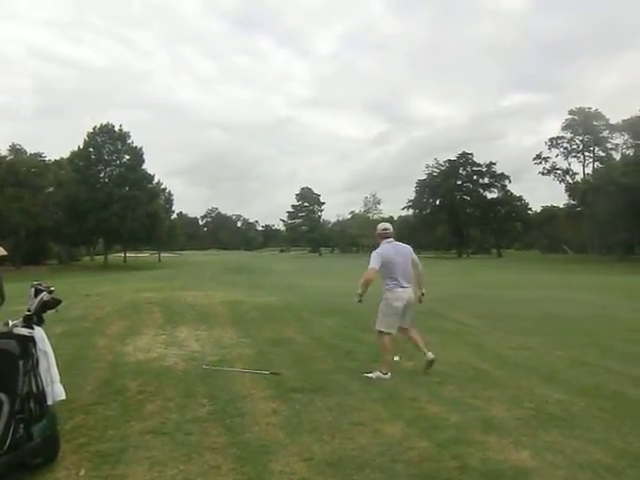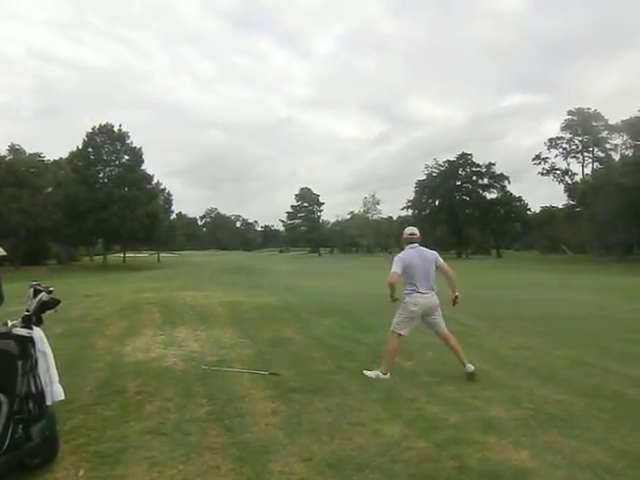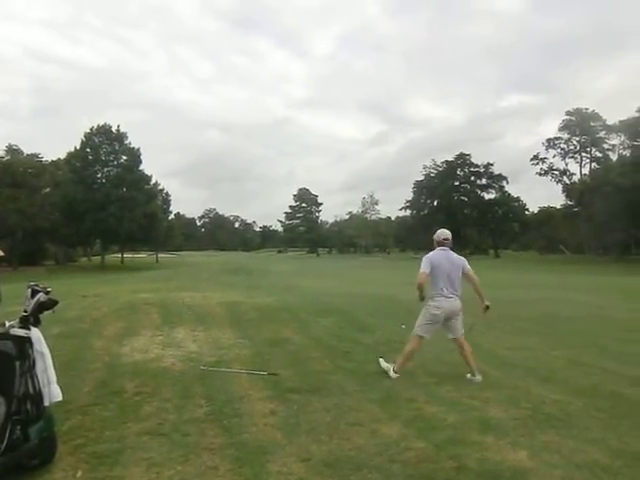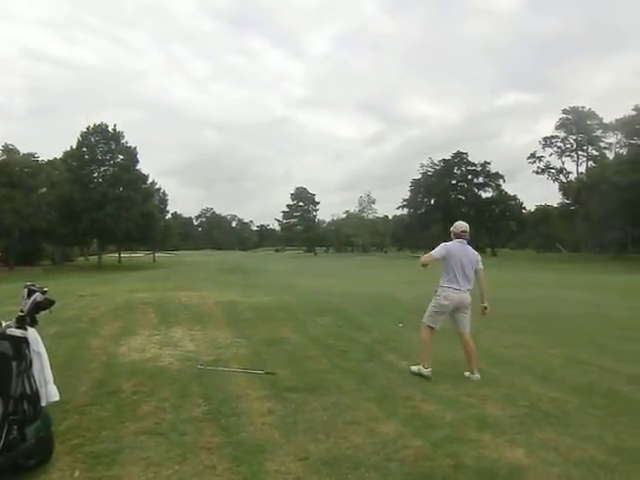
dt=0.2s
person 1, frame 1
left shoulder: (379, 253)
right shoulder: (406, 248)
left elbow: (368, 277)
right elbow: (418, 268)
left wrist: (360, 293)
right wrist: (421, 289)
left hip: (393, 295)
right hip: (408, 293)
left knee: (384, 333)
right knee: (404, 328)
left ankle: (384, 371)
right ankle: (427, 354)
person 1, frame 2
left shoulder: (401, 257)
right shoulder: (431, 254)
left elbow: (392, 281)
right elbow: (449, 272)
left wrist: (392, 294)
right wrist: (455, 292)
left hip: (413, 301)
right hip: (431, 299)
left knee: (395, 334)
right knee: (444, 333)
left ankle: (383, 372)
right ankle: (468, 366)
person 1, frame 3
left shoulder: (430, 257)
right shoulder: (460, 259)
left elbow: (420, 281)
right elbow: (474, 280)
left wrist: (420, 293)
right wrist: (484, 300)
left hip: (436, 304)
right hip: (454, 304)
left knee: (416, 337)
right knee: (459, 339)
left ankle: (394, 369)
right ankle: (475, 373)
person 1, frame 4
left shoulder: (447, 247)
right shoulder: (474, 254)
left elbow: (425, 261)
right elbow: (481, 279)
left wrist: (423, 260)
right wrist: (484, 302)
left hip: (445, 294)
right hip: (464, 296)
left knee: (427, 327)
right knee: (465, 334)
left ankle: (425, 366)
right ankle: (474, 371)
